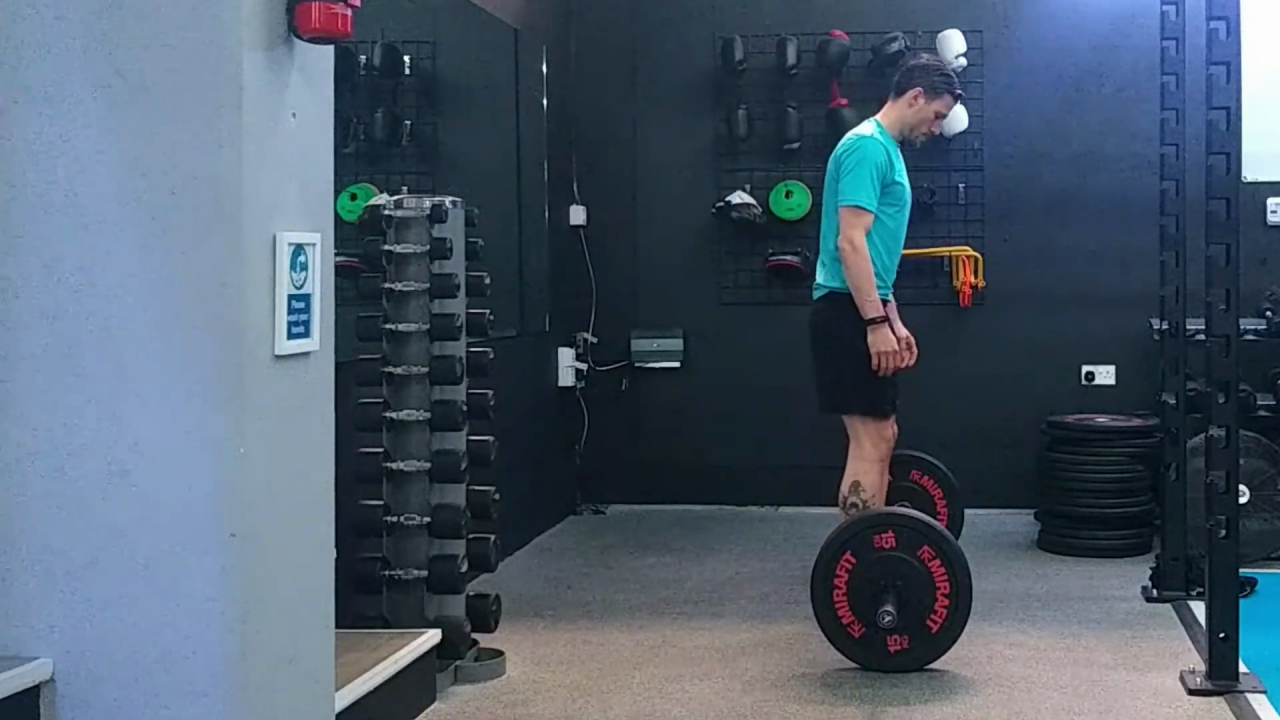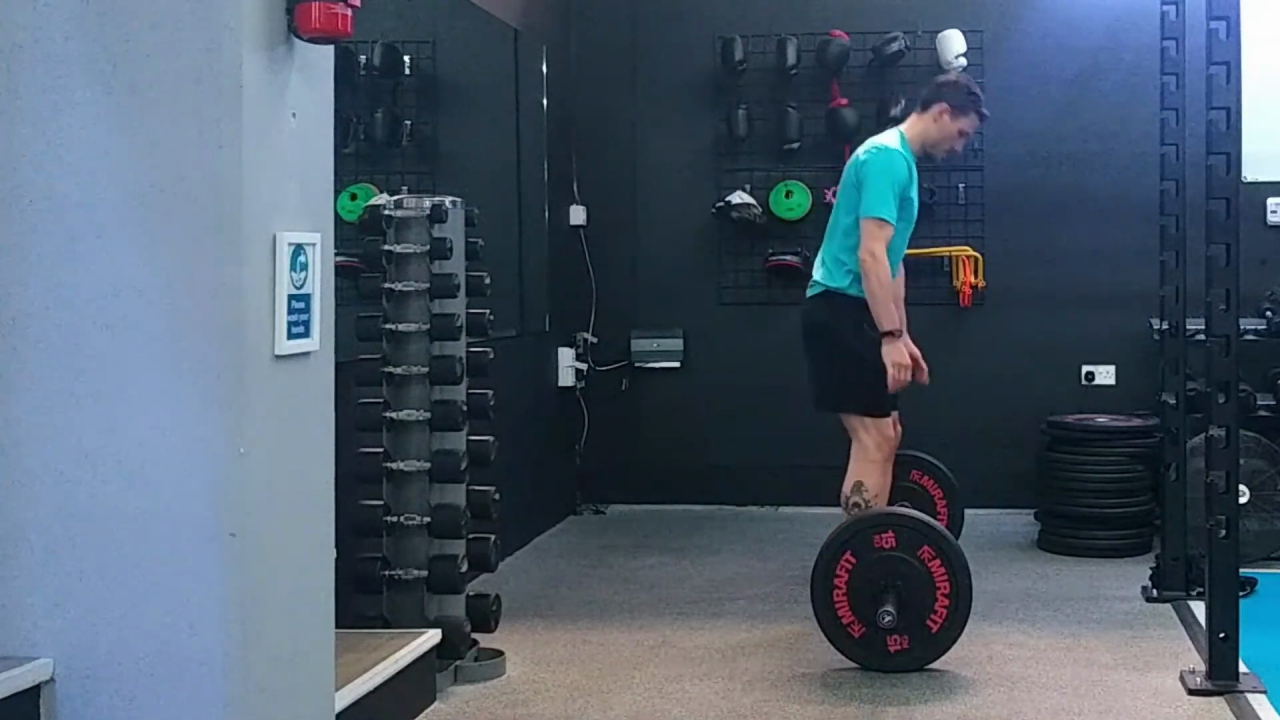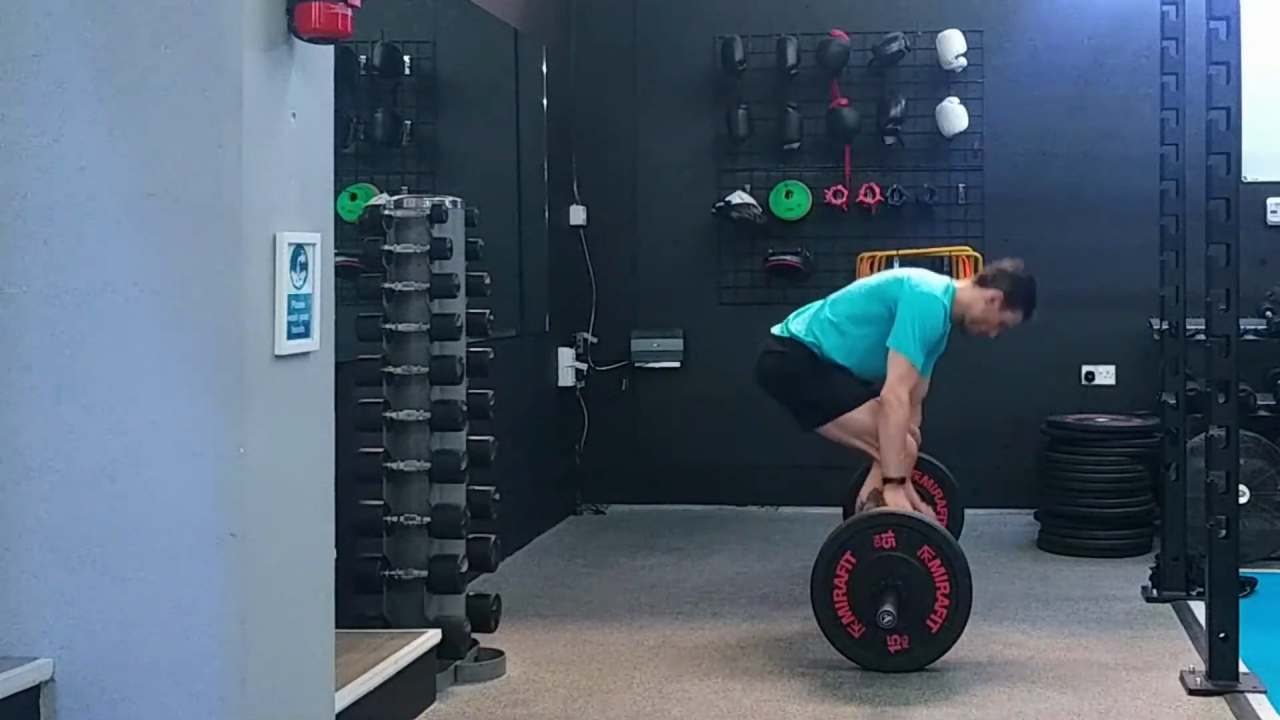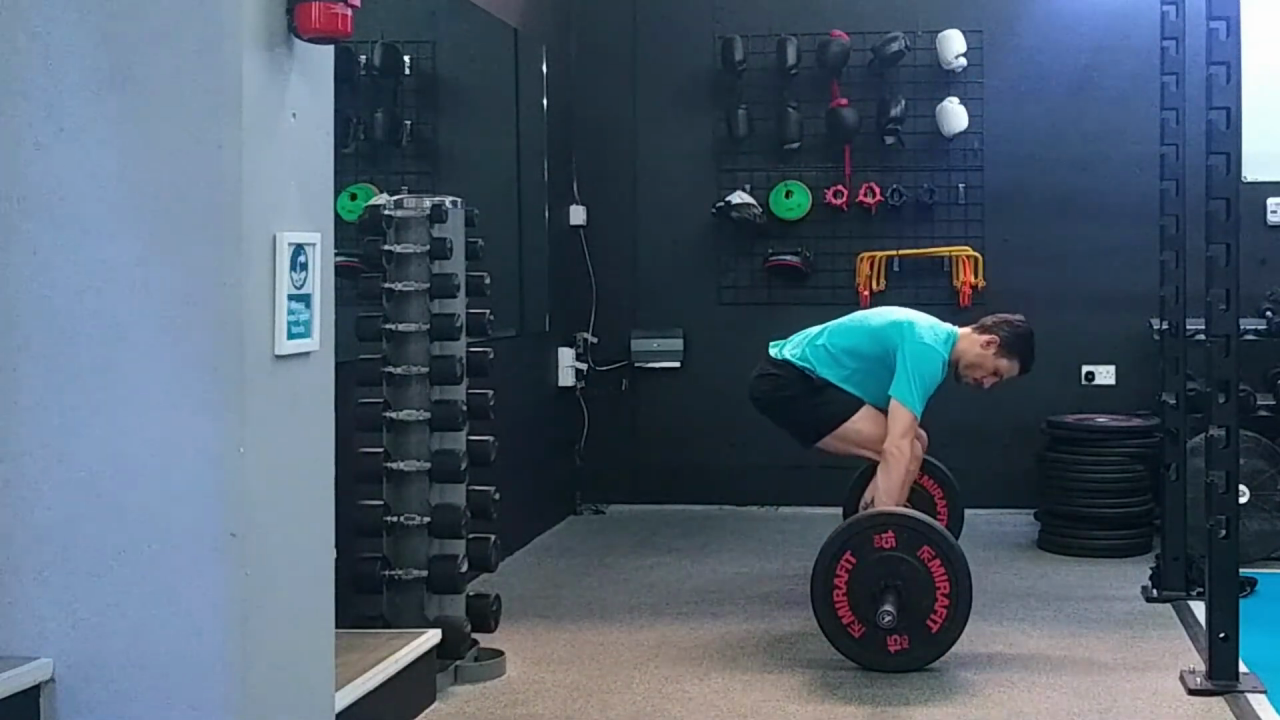
dt=0.5s
person 1, frame 1
left shoulder: (884, 149)
right shoulder: (868, 147)
right elbow: (850, 242)
left wrist: (894, 320)
right wrist: (877, 323)
left hip: (863, 313)
right hip: (850, 314)
left knee: (880, 437)
right knee: (871, 442)
person 1, frame 2
left shoulder: (896, 157)
right shoulder: (887, 156)
left elbow: (890, 261)
right elbow: (871, 254)
left wrist: (903, 335)
right wrist: (891, 338)
left hip: (852, 310)
right hip: (841, 309)
left knee: (886, 434)
right knee: (876, 440)
person 1, frame 3
left shoulder: (938, 309)
right shoulder: (929, 303)
left elbow: (910, 401)
right elbow: (895, 396)
left wrist: (902, 485)
right wrist: (895, 484)
left hip: (809, 359)
right hip: (793, 359)
left knee: (901, 446)
right knee: (898, 449)
person 1, frame 4
left shoulder: (934, 342)
right shoulder: (928, 350)
left elbow: (902, 441)
right elbow: (895, 447)
left hip: (799, 377)
right hip: (785, 380)
left knee: (914, 444)
right knee: (907, 451)
